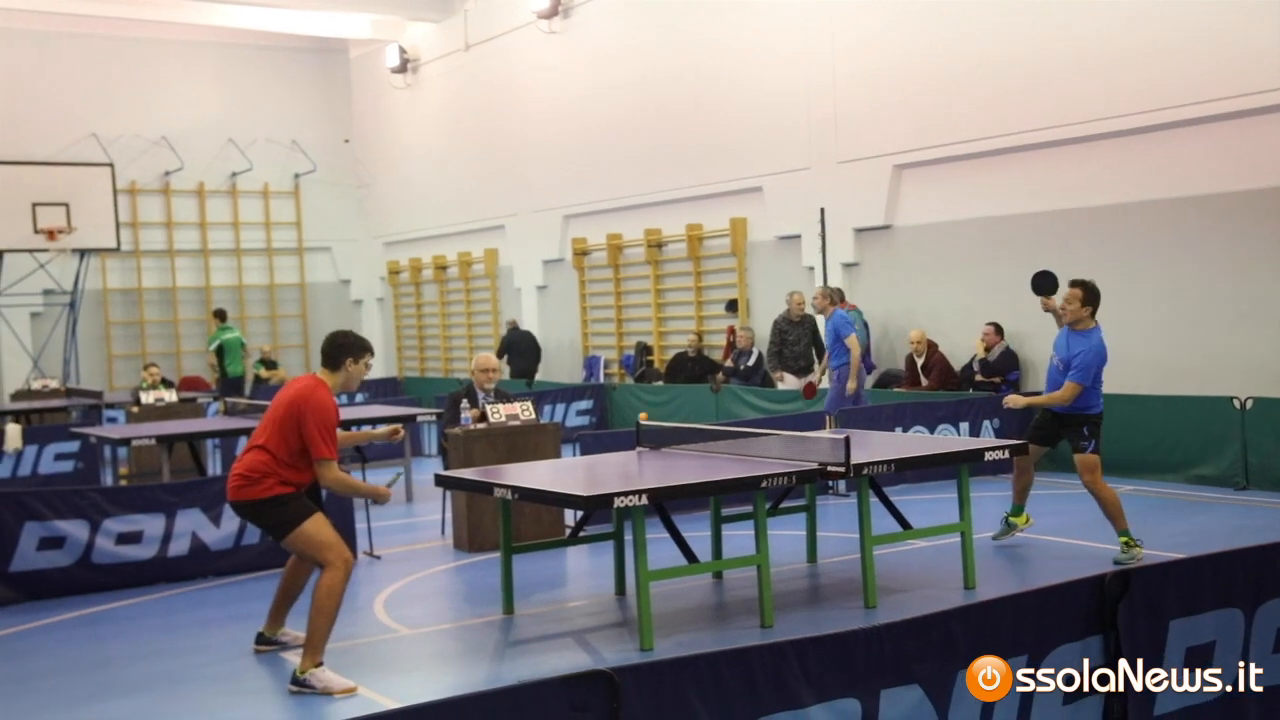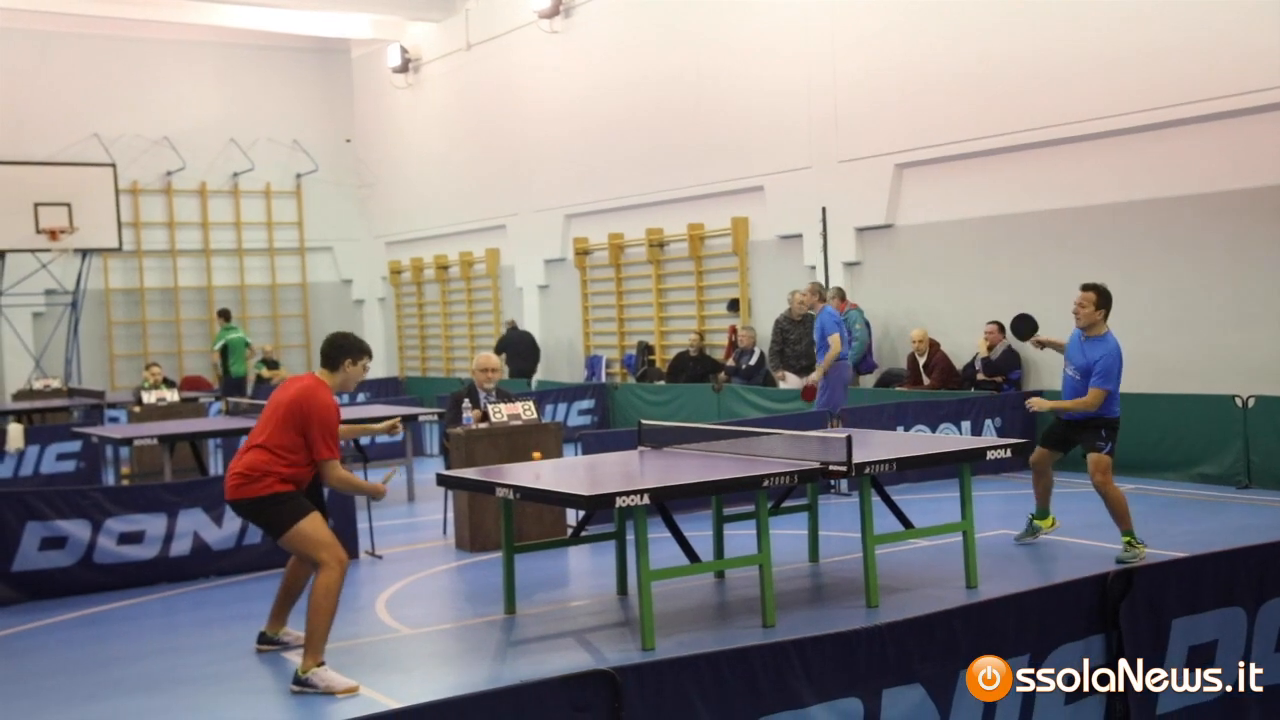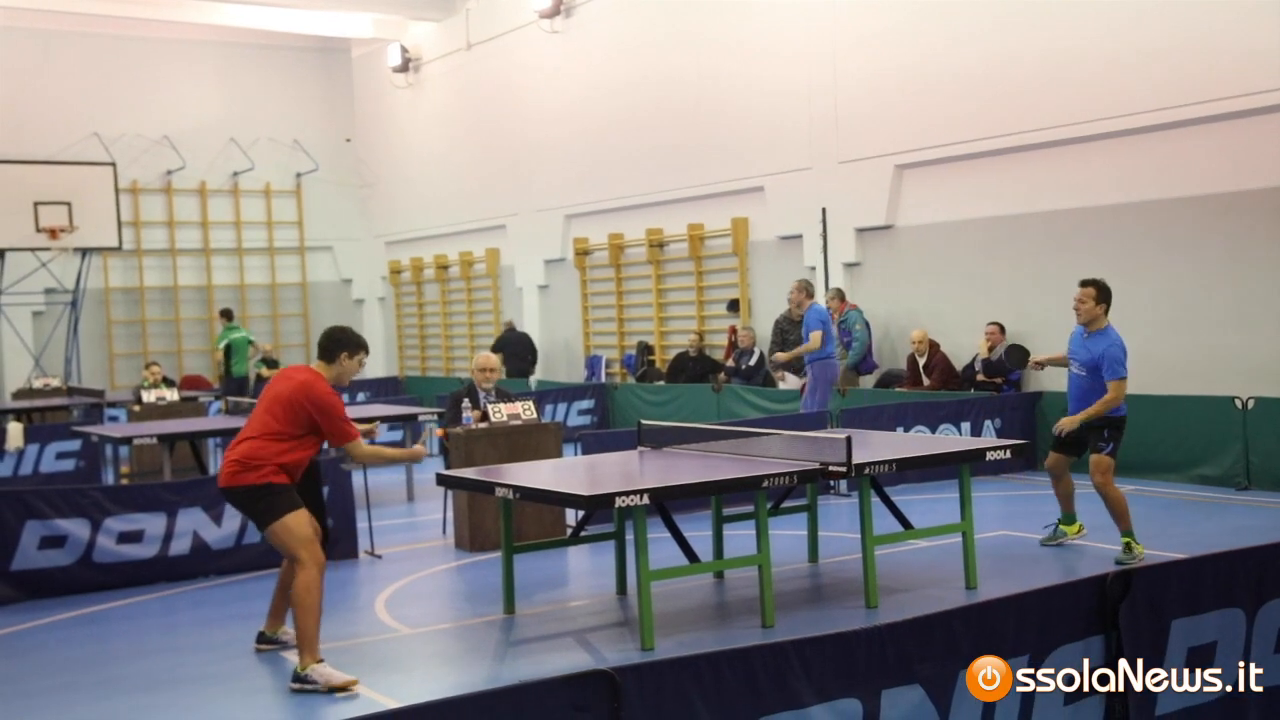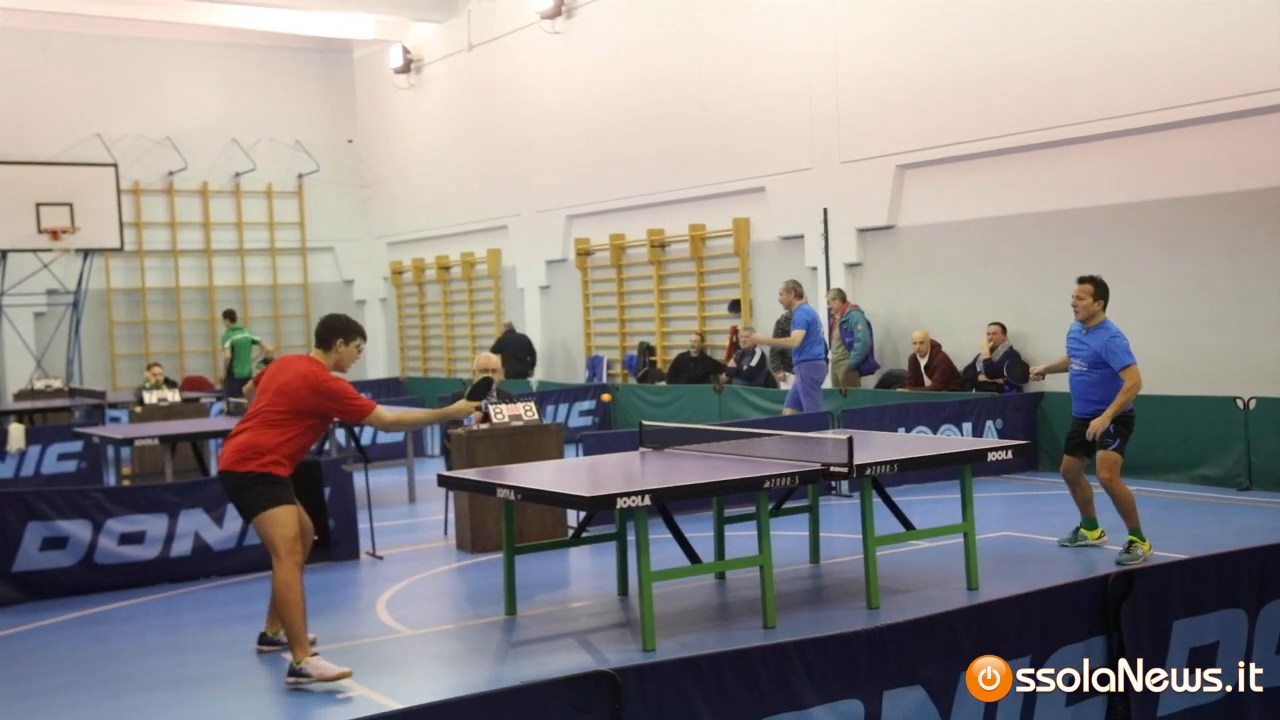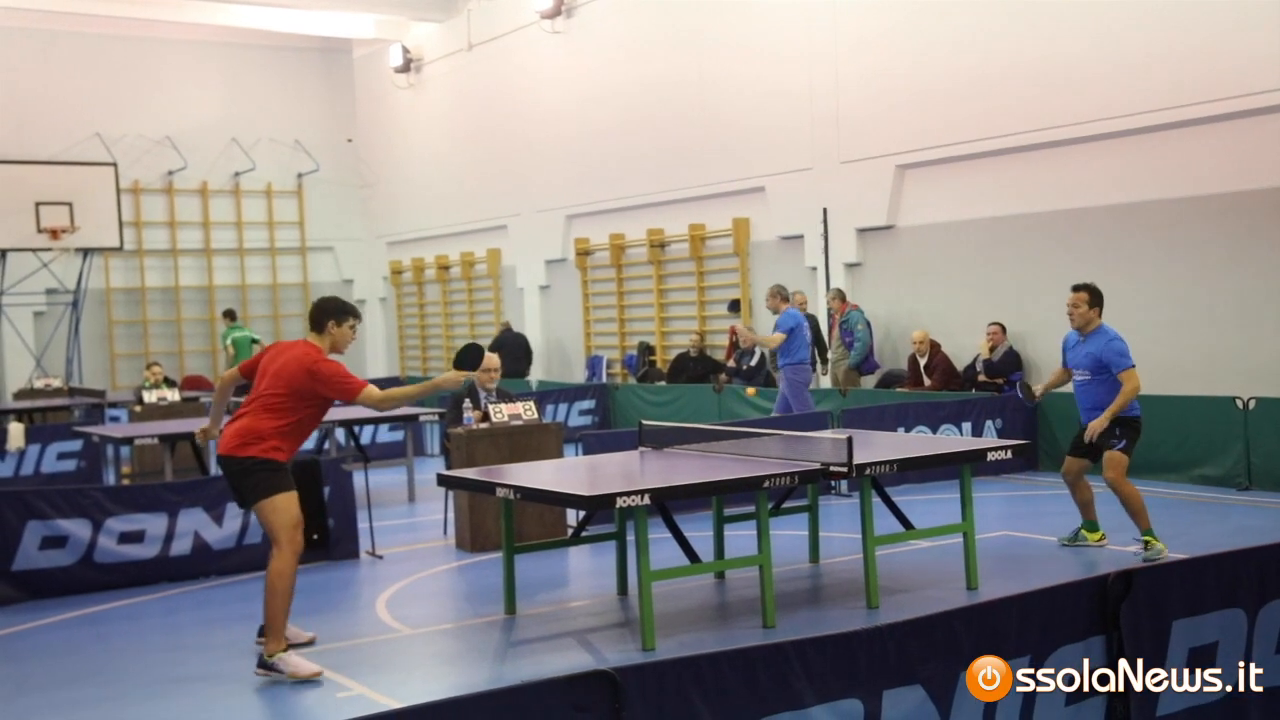
dt=0.1s
person 1, frame 1
left shoulder: (304, 386)
right shoulder: (320, 401)
right elbow: (330, 478)
left wrist: (375, 435)
right wrist: (374, 493)
left hip: (251, 483)
right hip: (264, 490)
left knee: (311, 547)
right knee: (340, 560)
left ankle: (272, 631)
right ankle: (309, 670)
person 1, frame 2
left shoulder: (300, 384)
right shoulder: (321, 401)
right elbow: (333, 476)
left wrist: (373, 429)
right wrist: (373, 489)
left hip: (249, 482)
right hip: (263, 488)
left knee: (311, 546)
right knee: (334, 560)
left ankle: (273, 631)
right ankle: (310, 669)
person 1, frame 3
left shoulder: (289, 377)
right shoulder: (320, 394)
right elbow: (359, 453)
left wrist: (354, 430)
right wrist: (408, 455)
left hip: (240, 472)
right hip: (256, 481)
left knee: (310, 536)
right knee: (312, 560)
left ankle: (272, 631)
right ankle: (310, 666)
person 1, frame 4
left shoulder: (285, 364)
right shoulder: (324, 383)
left elbow: (250, 390)
right elbow: (385, 420)
right wrist: (449, 412)
left hip: (239, 464)
right hip: (254, 468)
left knee: (303, 535)
right knee: (287, 556)
left ankle: (274, 629)
right ankle: (303, 661)
person 1, frame 5
left shoulder: (280, 350)
right shoulder: (320, 366)
left elbow: (227, 379)
right elbow: (379, 400)
left wrist: (215, 421)
right wrist: (439, 382)
left hip: (240, 450)
right hip: (257, 455)
left knee: (288, 531)
right knee: (290, 544)
left ankle: (274, 626)
right ankle: (274, 653)
person 2, frame 1
left shoulder: (1091, 347)
right shoulder: (1072, 326)
left elbow: (1067, 397)
left wrist: (1024, 400)
right wrist: (1053, 310)
left hip: (1082, 417)
right hip: (1051, 411)
left knee: (1091, 479)
right knee: (1022, 460)
left ankle: (1129, 541)
right ankle: (1017, 517)
person 2, frame 2
left shoulder: (1108, 353)
right shoulder: (1080, 332)
left elbow: (1092, 403)
left wrist: (1049, 404)
right wrist: (1051, 344)
left hip: (1098, 421)
right hip: (1068, 417)
left knee: (1101, 479)
right knee: (1038, 462)
left ankle: (1132, 540)
right ankle: (1043, 519)
person 2, frame 3
left shoulder: (1111, 346)
right shoulder: (1080, 333)
left elbow: (1117, 395)
left wrist: (1079, 419)
right wrist: (1047, 360)
left hip: (1103, 422)
right hip: (1076, 417)
left knee: (1100, 481)
right knee: (1055, 467)
left ankle: (1130, 541)
right ankle: (1069, 524)
person 2, frame 4
left shoulder: (1112, 339)
right shoulder: (1075, 330)
left elbow: (1134, 383)
left wrist: (1107, 417)
right wrist: (1046, 369)
left hip: (1112, 419)
right hip: (1084, 416)
left knee: (1107, 476)
right knee: (1070, 471)
left ankle: (1138, 540)
right ankle: (1091, 530)
person 2, frame 5
left shoulder: (1110, 343)
right shoulder: (1071, 339)
left elbow: (1132, 386)
right elbow: (1066, 371)
left wrist: (1104, 418)
right wrist: (1042, 388)
left hip: (1121, 421)
right hip: (1090, 423)
left knee: (1114, 477)
right knee: (1070, 473)
left ankle: (1151, 541)
right ankle: (1092, 531)
